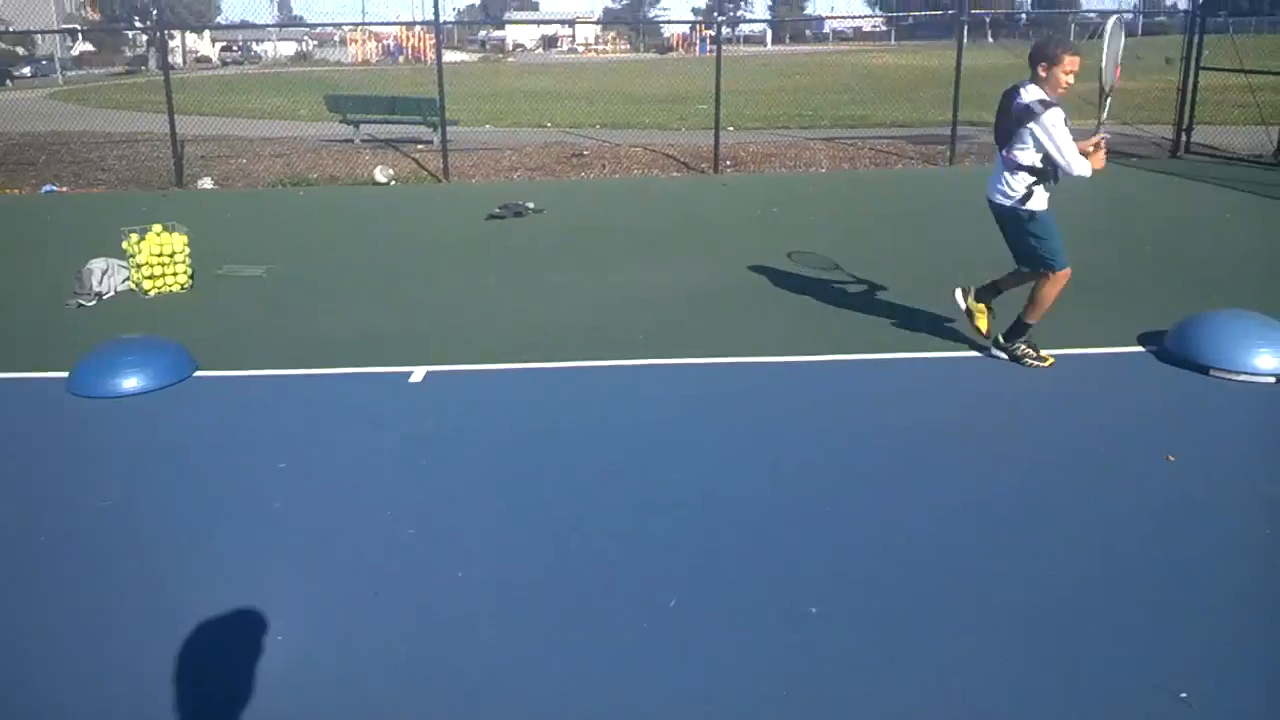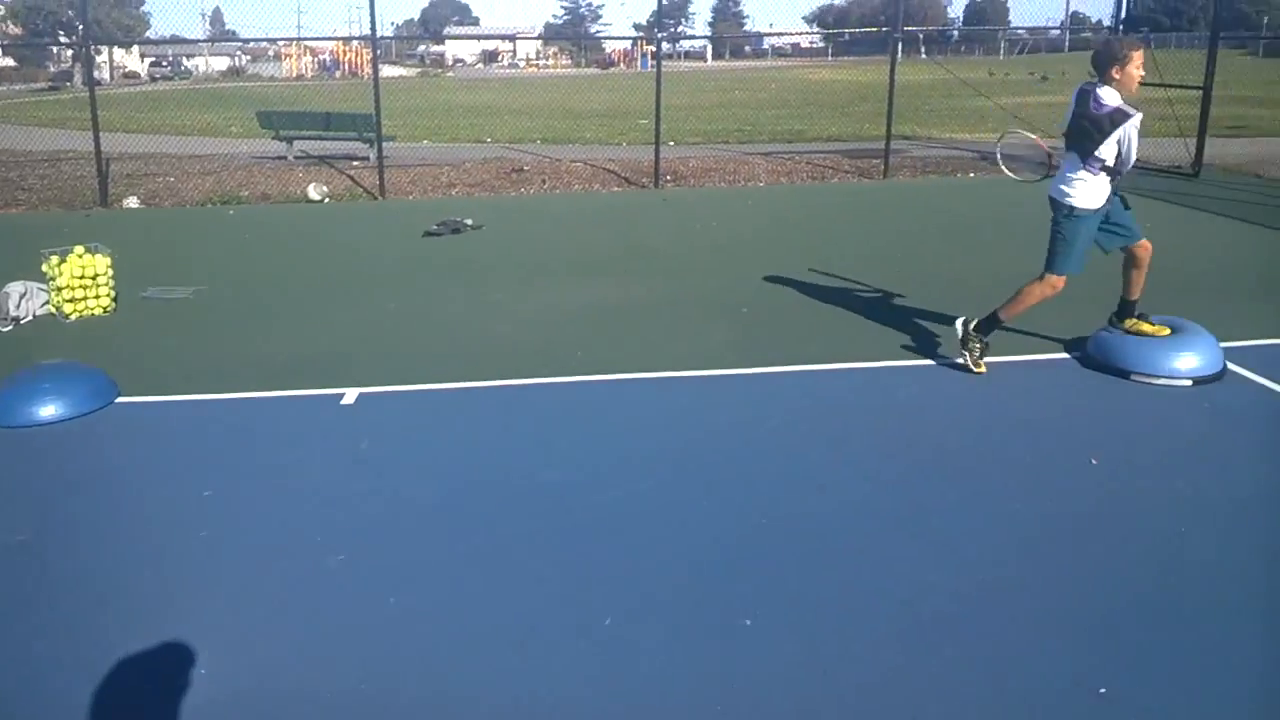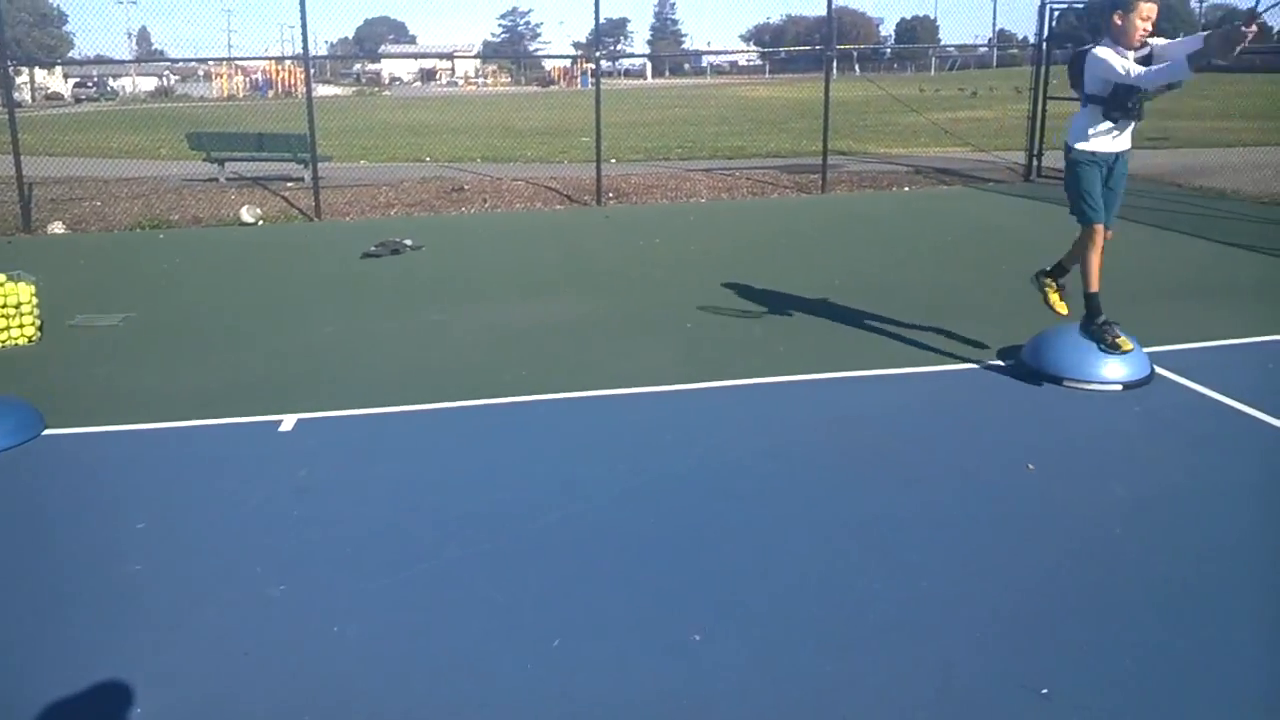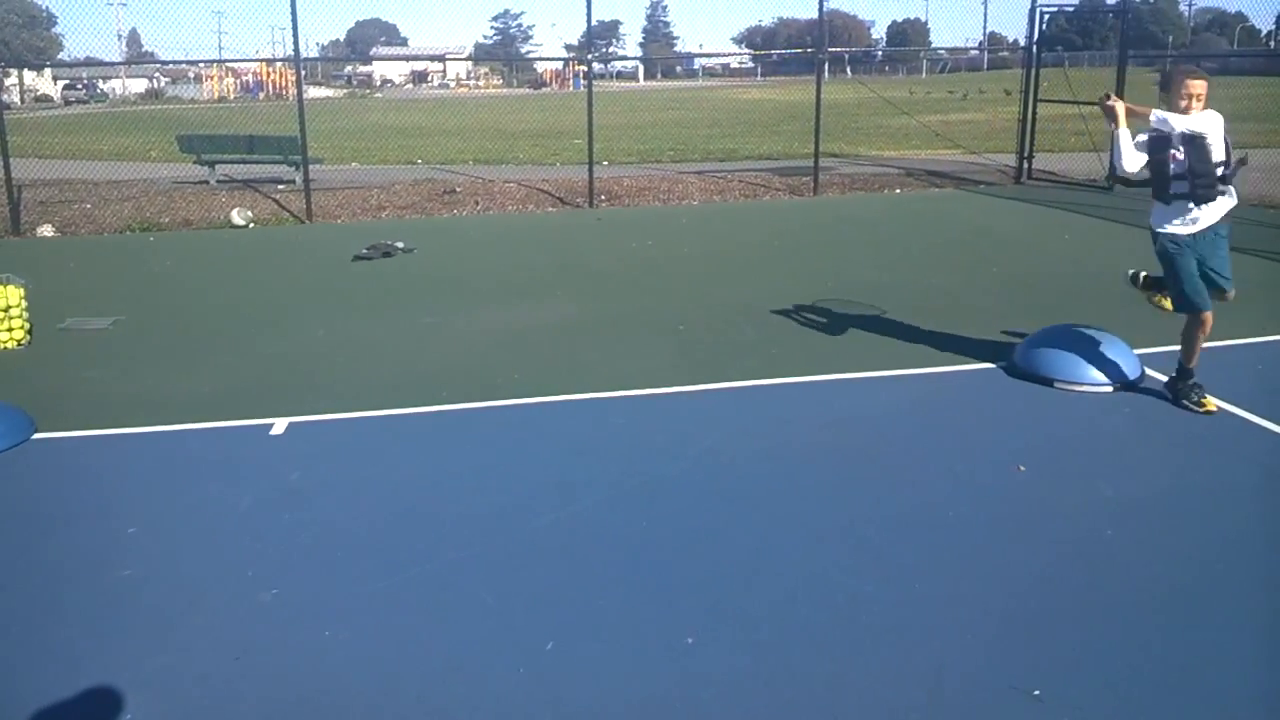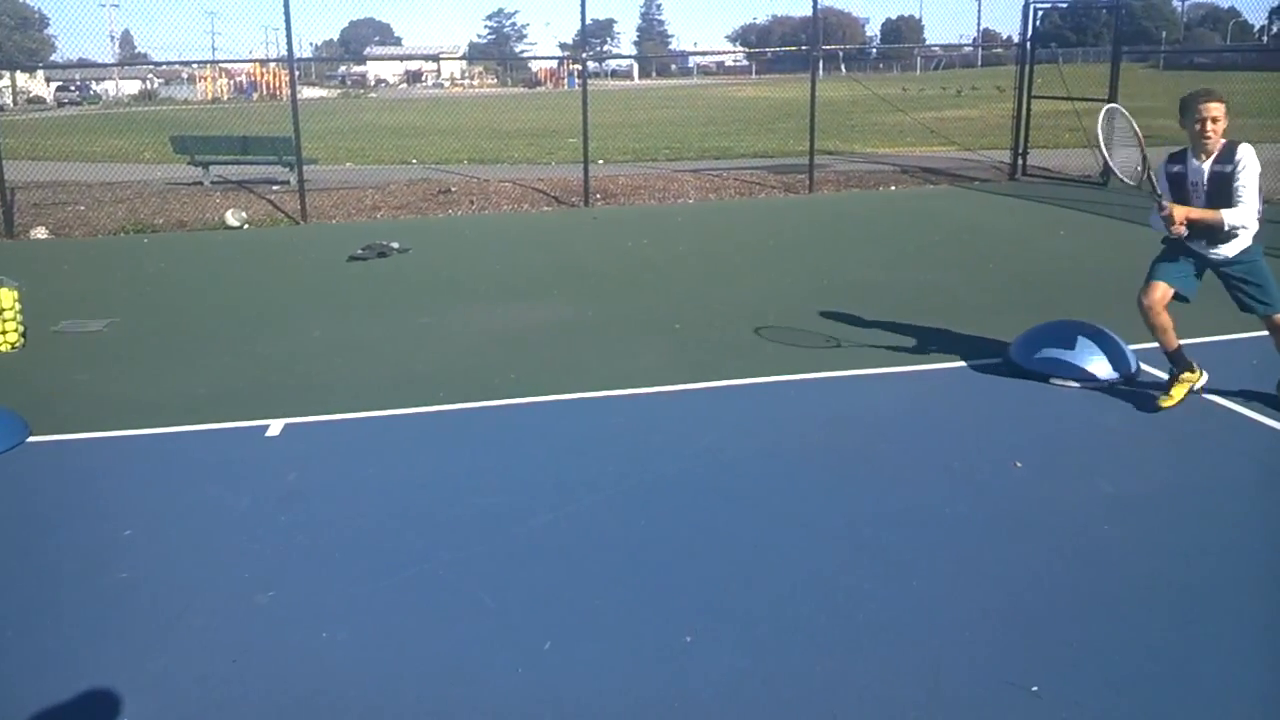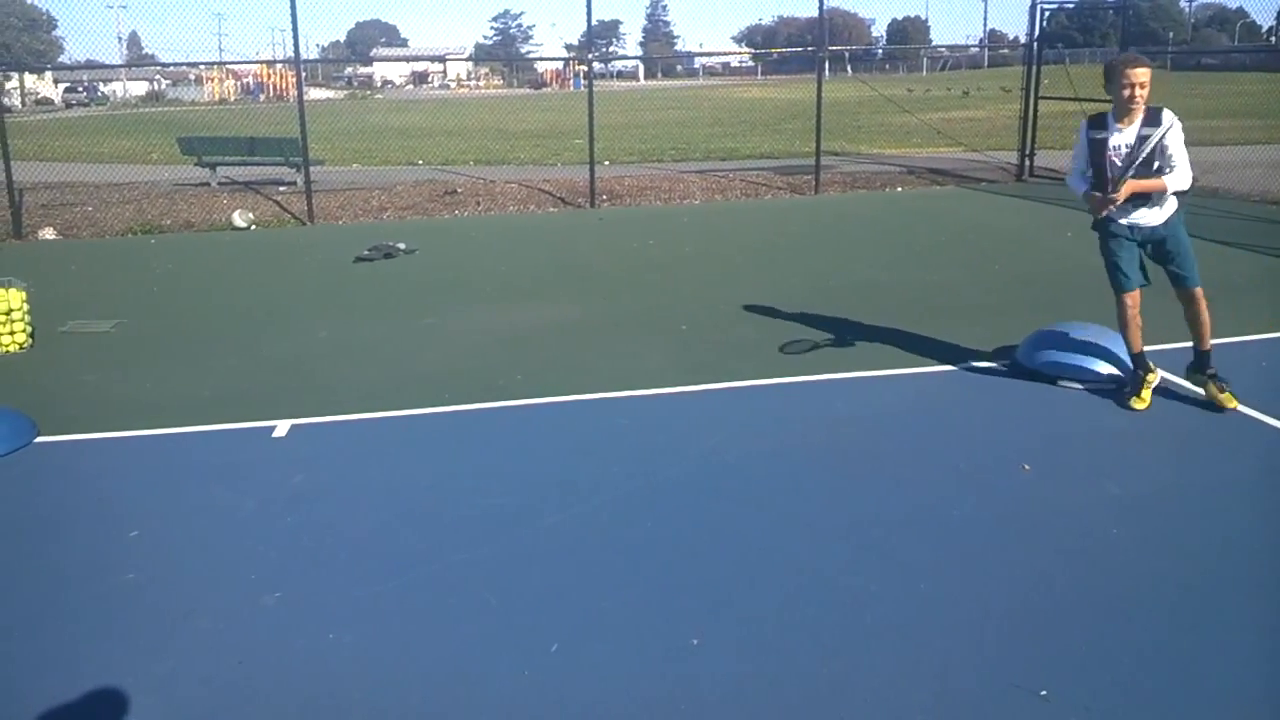
dt=0.3s
person 1, frame 1
left shoulder: (1018, 95)
right shoulder: (1046, 114)
right elbow: (1072, 166)
left wrist: (1083, 147)
right wrist: (1094, 162)
left hip: (1012, 198)
right hip: (1021, 203)
left knee: (1042, 267)
right knee: (1058, 273)
left ankle: (979, 295)
right ankle: (1012, 340)
person 1, frame 2
left shoulder: (1087, 98)
right shoulder: (1126, 119)
left elbow: (1078, 141)
right elbow: (1126, 162)
left hip: (1098, 195)
right hip: (1080, 201)
left knee: (1141, 250)
right knee: (1053, 282)
left ankle: (1126, 315)
right ankle: (976, 331)
person 1, frame 3
left shoulder: (1149, 49)
right shoulder: (1101, 57)
left elbow: (1183, 46)
right elbow: (1143, 80)
left wrist: (1225, 36)
right wrist: (1196, 58)
left hip: (1116, 152)
right hip: (1086, 152)
left knee: (1102, 234)
right knee: (1094, 231)
left ankle: (1051, 276)
right ankle: (1094, 317)
person 1, frame 4
left shoulder: (1212, 122)
right shoulder: (1150, 139)
left elbow: (1179, 123)
right elbow: (1128, 166)
left wrist: (1129, 108)
right wrist: (1119, 122)
left hip: (1213, 225)
right hip: (1174, 234)
left knee: (1223, 293)
right knee: (1203, 316)
left ankle: (1150, 281)
right ankle: (1183, 380)
person 1, frame 5
left shoulder: (1242, 156)
right shoulder: (1172, 165)
left elbow: (1244, 215)
right elbow: (1161, 218)
left wrist: (1189, 213)
right wrist: (1171, 223)
left hip: (1237, 250)
right hip: (1188, 246)
right knee: (1149, 301)
right ankle: (1184, 369)
person 1, frame 6
left shoulder: (1163, 121)
right shoulder: (1091, 129)
left elbow: (1182, 177)
right elbow: (1076, 175)
left wrist: (1131, 186)
right wrist: (1090, 197)
left hip: (1165, 220)
right hip: (1118, 224)
left knee: (1194, 295)
right knee: (1128, 300)
left ankle: (1205, 368)
right ankle: (1142, 372)
